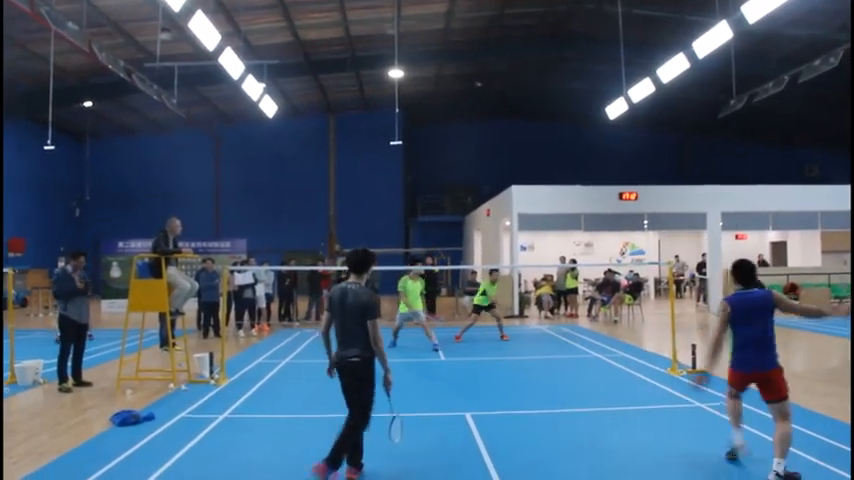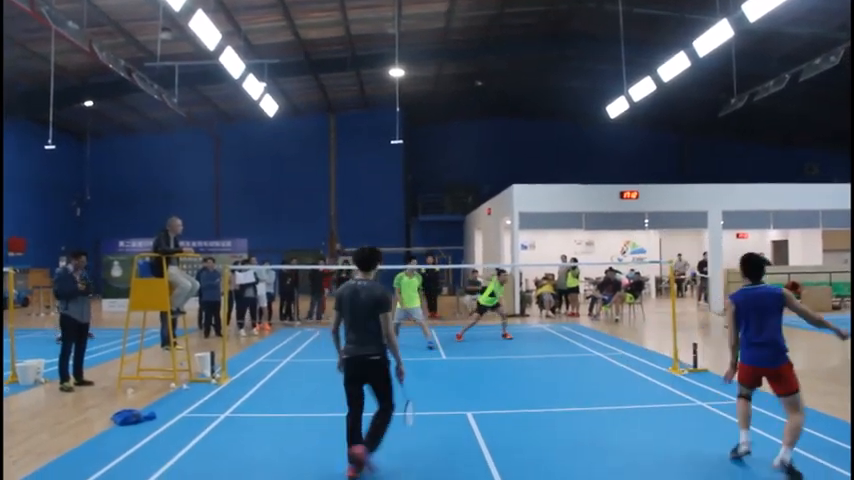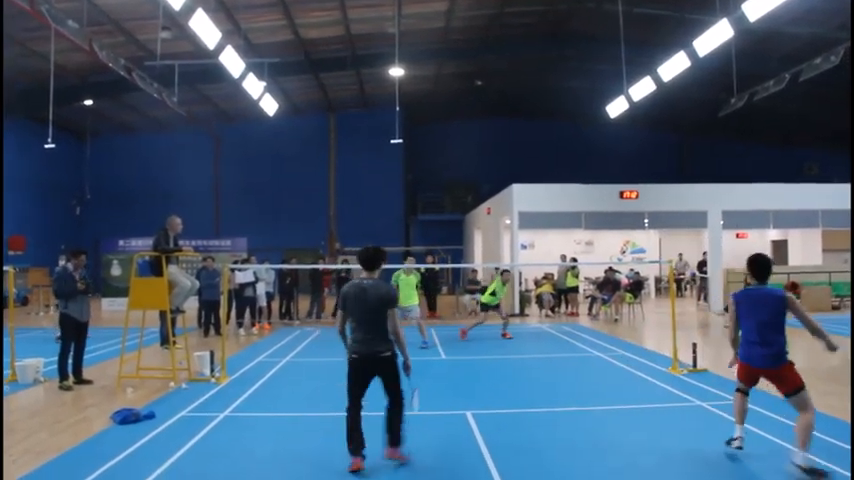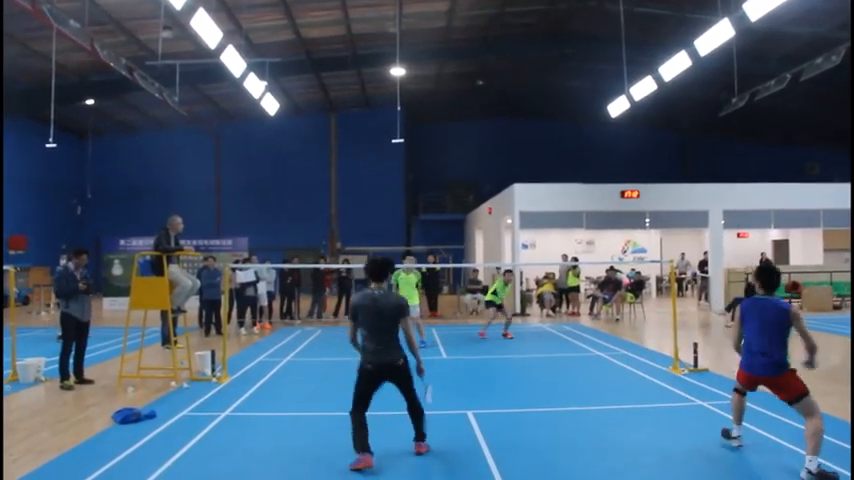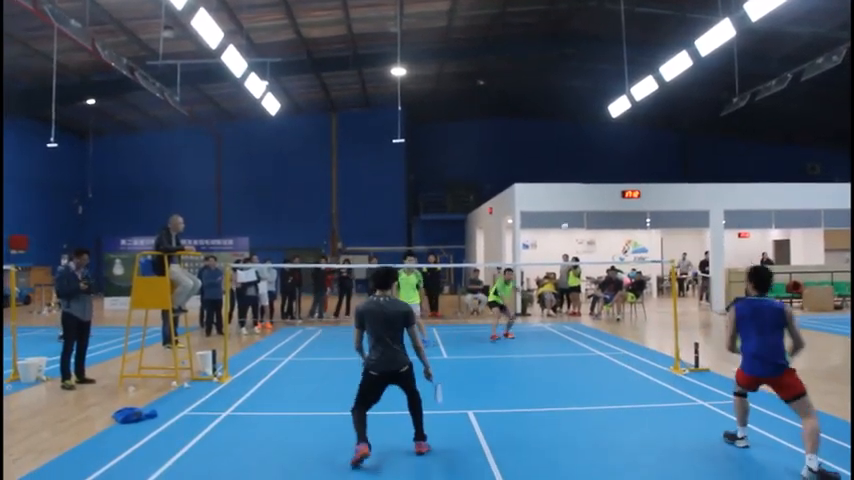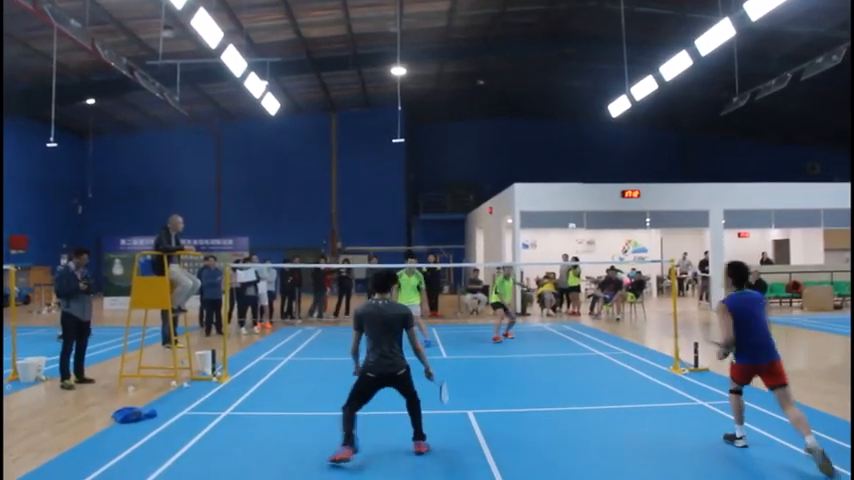
dt=0.1s
person 1, frame 1
left shoulder: (728, 303)
right shoulder: (770, 297)
left elbow: (718, 339)
right elbow: (804, 311)
left wrist: (707, 370)
right wrist: (833, 312)
left hip: (741, 366)
right hip: (768, 367)
left knee: (733, 395)
right knee: (783, 420)
left ankle: (738, 440)
person 1, frame 2
left shoulder: (734, 300)
right shoulder: (779, 294)
left elbow: (733, 338)
right elbow: (811, 318)
left wrist: (733, 365)
right wrist: (837, 330)
left hip: (750, 361)
right hip: (777, 361)
left knee: (743, 396)
right knee: (795, 412)
left ankle: (743, 442)
right ankle: (784, 457)
person 1, frame 3
left shoulder: (736, 298)
right shoulder: (783, 297)
left elbow: (733, 335)
right elbow: (811, 326)
left wrist: (736, 355)
right wrist: (828, 341)
left hip: (748, 359)
right hip: (777, 362)
left knee: (741, 389)
right knee: (806, 410)
left ankle: (738, 436)
right ankle: (801, 461)
person 1, frame 4
left shoulder: (744, 307)
right shoulder: (788, 310)
left elbow: (737, 343)
right elbow: (811, 345)
right wrist: (811, 359)
left hip: (750, 368)
right hip: (778, 371)
left knee: (739, 389)
right knee: (814, 415)
left ankle: (736, 435)
person 1, frame 5
left shoulder: (737, 308)
right shoulder: (782, 309)
left elbow: (730, 345)
right elbow: (799, 343)
left hip: (751, 368)
right hip: (779, 370)
left knee: (739, 391)
right knee: (809, 415)
left ankle: (741, 436)
person 1, frame 6
left shoulder: (724, 306)
right shoulder: (757, 298)
left elbow: (728, 338)
left wrist: (724, 351)
left hip: (748, 359)
right hip: (770, 358)
left knee: (735, 389)
right knee: (789, 406)
left ankle: (739, 435)
right ankle: (812, 445)
person 2, frame 1
left shoulder: (335, 292)
right shoulder: (368, 297)
left elbow: (324, 330)
right elbow: (375, 340)
left wrist: (331, 358)
right wrist: (387, 370)
left hip: (342, 361)
right hip: (361, 362)
left knee: (356, 413)
right knee: (360, 416)
person 2, frame 2
left shoulder: (343, 290)
right shoulder: (380, 293)
left elbow: (334, 329)
right elbow: (388, 334)
left wrist: (340, 353)
right wrist: (399, 363)
left hip: (351, 358)
right hip: (375, 358)
left knee: (355, 410)
right knee: (386, 407)
right ankle: (363, 448)
person 2, frame 3
left shoulder: (347, 290)
right shoulder: (387, 291)
left elbow: (340, 328)
right elbow: (395, 330)
right wrist: (406, 357)
left hip: (358, 356)
right hip: (384, 354)
left knee: (354, 407)
right knee: (396, 401)
left ankle: (356, 456)
right ankle: (394, 448)
person 2, frame 4
left shoulder: (357, 301)
right shoulder: (398, 301)
left elbow: (352, 338)
right elbow: (409, 337)
right wrist: (419, 362)
left hip: (370, 364)
right hip: (396, 362)
left knee: (358, 410)
right knee: (412, 400)
left ankle: (364, 454)
right ankle: (420, 442)
person 2, frame 5
left shoulder: (363, 308)
right shoulder: (405, 308)
left elbow: (357, 344)
right elbow: (416, 343)
left wrist: (366, 359)
right wrist: (427, 366)
left hip: (375, 369)
right hip: (401, 367)
left knee: (359, 408)
right knee: (414, 400)
left ankle: (362, 445)
right ankle: (420, 442)
person 2, frame 6
left shoulder: (362, 311)
right shoulder: (403, 311)
left elbow: (354, 347)
right elbow: (416, 345)
left wrist: (357, 366)
right wrist: (427, 367)
left hip: (372, 371)
right hip: (398, 370)
left knee: (350, 407)
right knee: (412, 400)
left ankle: (347, 447)
right ankle: (419, 442)
person 3, frame 1
left shoulder: (82, 274)
right shoulder: (61, 274)
left elbow: (88, 292)
right elbow: (57, 294)
left wrist: (87, 290)
right wrist: (75, 287)
left hip: (82, 316)
right hip: (67, 316)
left knee: (80, 349)
right knee: (65, 349)
left ankle: (77, 378)
right ankle: (63, 382)
person 3, frame 2
left shoulder: (83, 274)
right shoulder: (62, 274)
left elbow: (90, 291)
right elbow: (58, 293)
left wrist: (88, 290)
right wrist: (76, 288)
left hip: (84, 316)
right hip: (69, 316)
left knee: (81, 348)
right knee: (67, 349)
left ankle: (79, 377)
right ankle: (64, 381)
person 3, frame 3
left shoulder: (83, 273)
right shoulder: (61, 273)
left elbow: (89, 291)
right elbow: (58, 293)
left wrist: (87, 289)
right wrist: (75, 288)
left hip: (83, 315)
right hip: (68, 315)
left knee: (80, 347)
right knee: (66, 347)
left ankle: (78, 376)
right ankle: (63, 380)
person 3, frame 4
left shoulder: (84, 272)
right shoulder: (62, 272)
left elbow: (90, 290)
right elbow: (58, 292)
left wrist: (88, 288)
right wrist: (76, 288)
left hip: (84, 314)
right hip: (69, 314)
left knee: (81, 347)
right knee: (67, 347)
left ankle: (79, 376)
right ankle: (64, 379)
person 3, frame 5
left shoulder: (85, 272)
right shoulder: (64, 272)
left elbow: (91, 289)
right elbow: (60, 292)
left wrist: (89, 288)
right wrist: (78, 288)
left hip: (85, 314)
right hip: (70, 314)
left knee: (83, 346)
right knee: (68, 347)
left ankle: (80, 375)
right ankle: (65, 379)
person 3, frame 6
left shoulder: (85, 272)
right shoulder: (63, 271)
left elbow: (91, 290)
right elbow: (59, 292)
left wrist: (88, 288)
right wrist: (77, 287)
left hip: (85, 314)
right hip: (70, 314)
left knee: (82, 346)
right knee: (68, 346)
left ankle: (79, 375)
right ankle: (65, 378)
person 4, frame 1
left shoulder: (174, 239)
right shoulder: (161, 237)
left elbow: (174, 253)
right elbow: (162, 251)
left wrist: (183, 252)
right wrist: (181, 250)
left hip: (173, 269)
right hip: (162, 270)
left knee: (194, 286)
right knee: (184, 286)
left ankle: (176, 307)
right ankle: (171, 309)
person 4, frame 2
left shoulder: (175, 238)
right shoulder: (162, 236)
left elbow: (174, 252)
right elbow: (163, 250)
left wrist: (184, 251)
right wrist: (182, 250)
left hip: (174, 268)
right hip: (163, 269)
left knee: (195, 285)
right knee: (185, 285)
left ankle: (177, 306)
right ankle: (172, 308)
person 4, frame 3
left shoulder: (174, 237)
right shoulder: (161, 235)
left elbow: (174, 252)
right elbow: (162, 249)
left wrist: (184, 250)
right wrist: (181, 249)
left hip: (173, 267)
right hip: (162, 268)
left knee: (194, 284)
right knee: (185, 284)
left ankle: (177, 305)
right ankle: (171, 307)
person 4, frame 4
left shoulder: (175, 237)
right shoulder: (162, 235)
left elbow: (175, 251)
right elbow: (164, 248)
left wrist: (185, 250)
right wrist: (182, 248)
left hip: (175, 266)
right hip: (164, 268)
left knee: (195, 283)
right knee: (186, 284)
left ankle: (178, 305)
right ankle: (172, 306)
person 4, frame 5
left shoulder: (176, 236)
right shoulder: (163, 235)
left elbow: (176, 250)
right elbow: (165, 248)
left wrist: (186, 249)
right wrist: (183, 248)
left hip: (176, 266)
right hip: (165, 267)
left knee: (196, 283)
right knee: (187, 284)
left ankle: (179, 305)
right ankle: (173, 306)
person 4, frame 6
left shoulder: (176, 236)
right shoulder: (163, 234)
left elbow: (176, 250)
right elbow: (164, 248)
left wrist: (185, 249)
right wrist: (183, 248)
left hip: (175, 266)
right hip: (164, 267)
left knee: (196, 283)
right knee: (186, 283)
left ankle: (178, 305)
right ankle: (173, 306)
